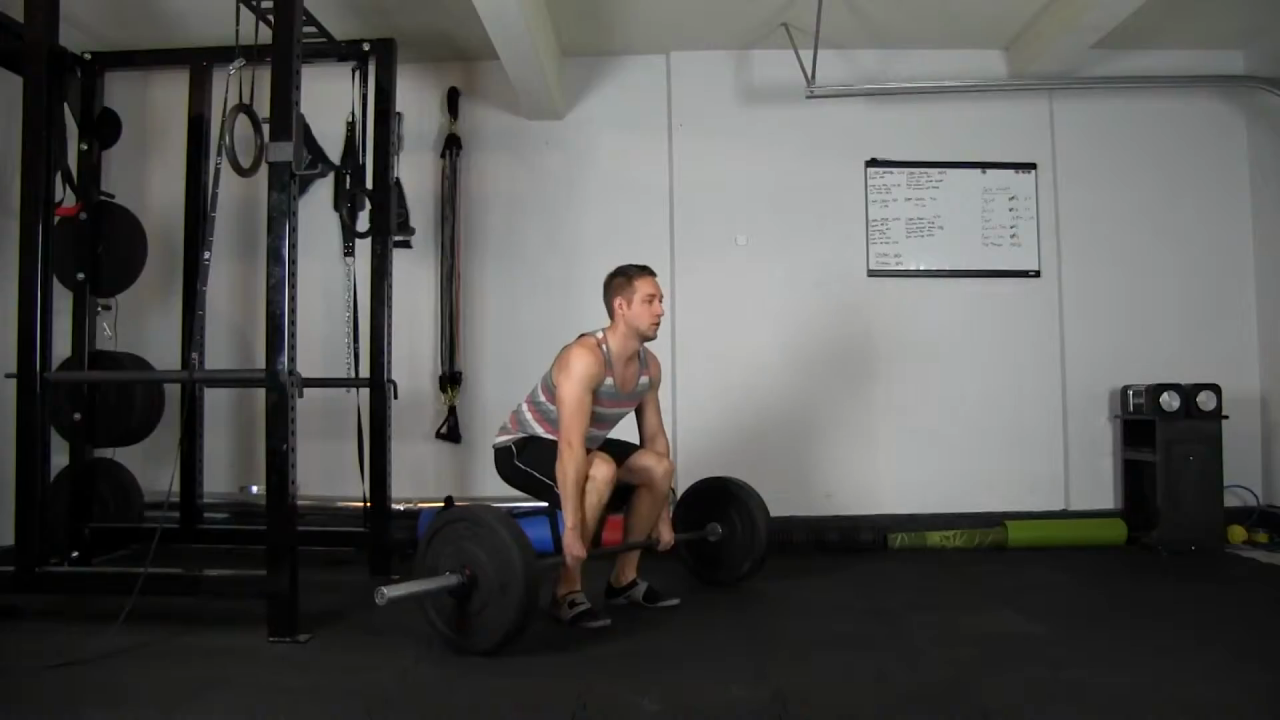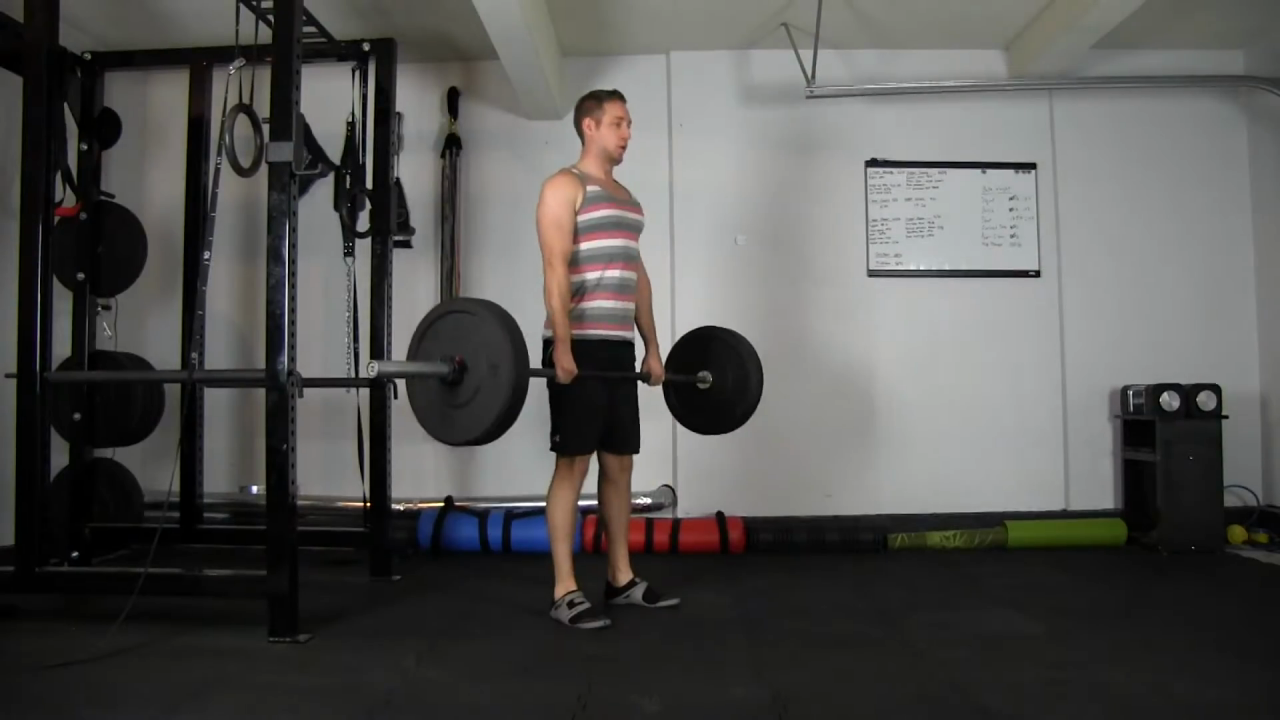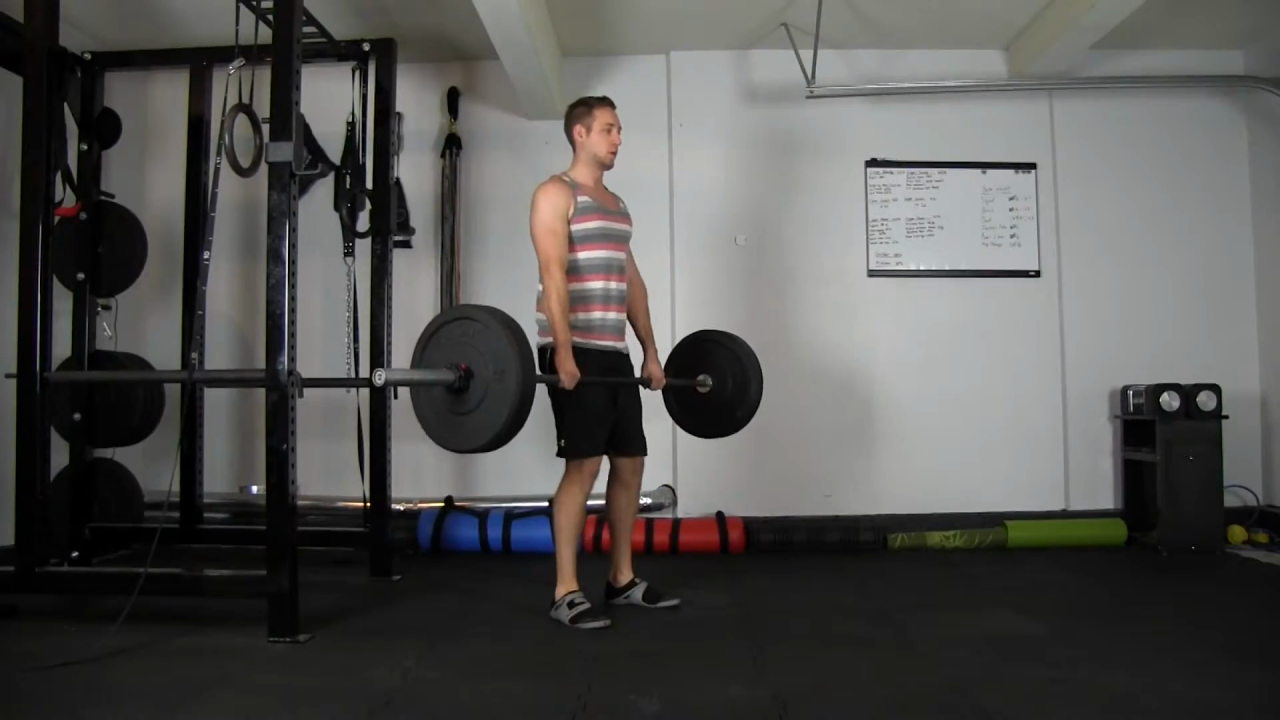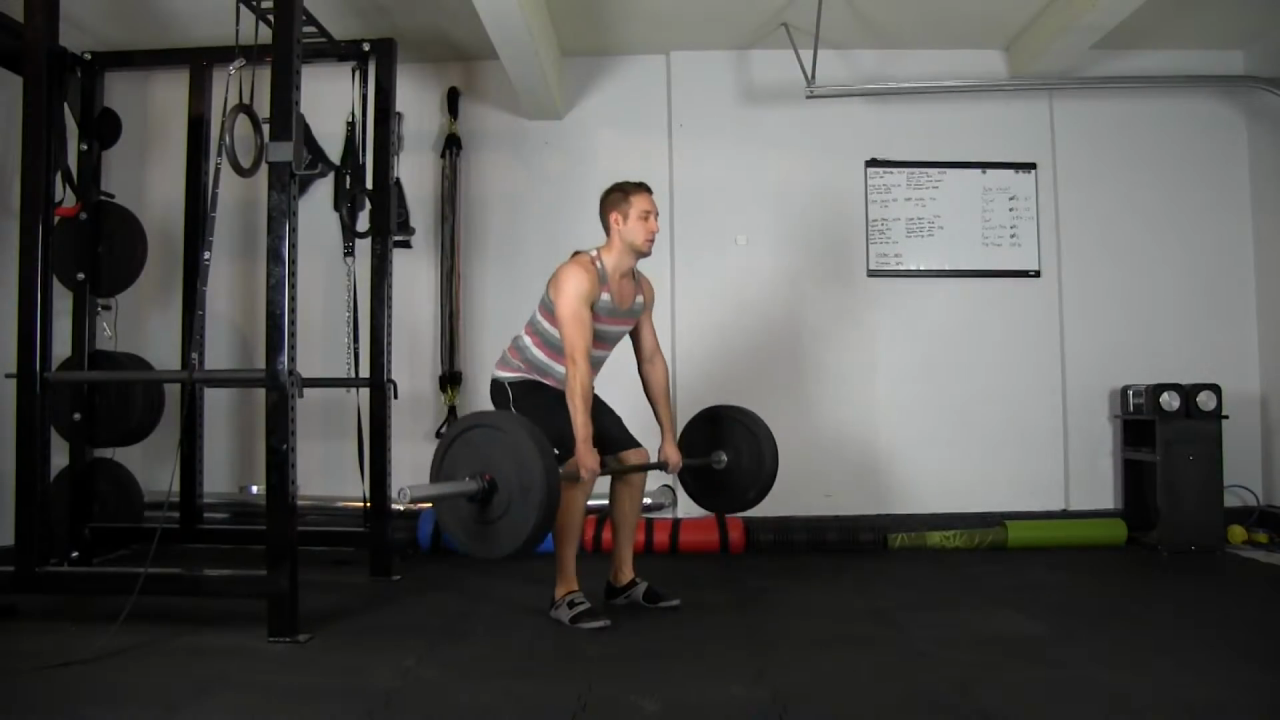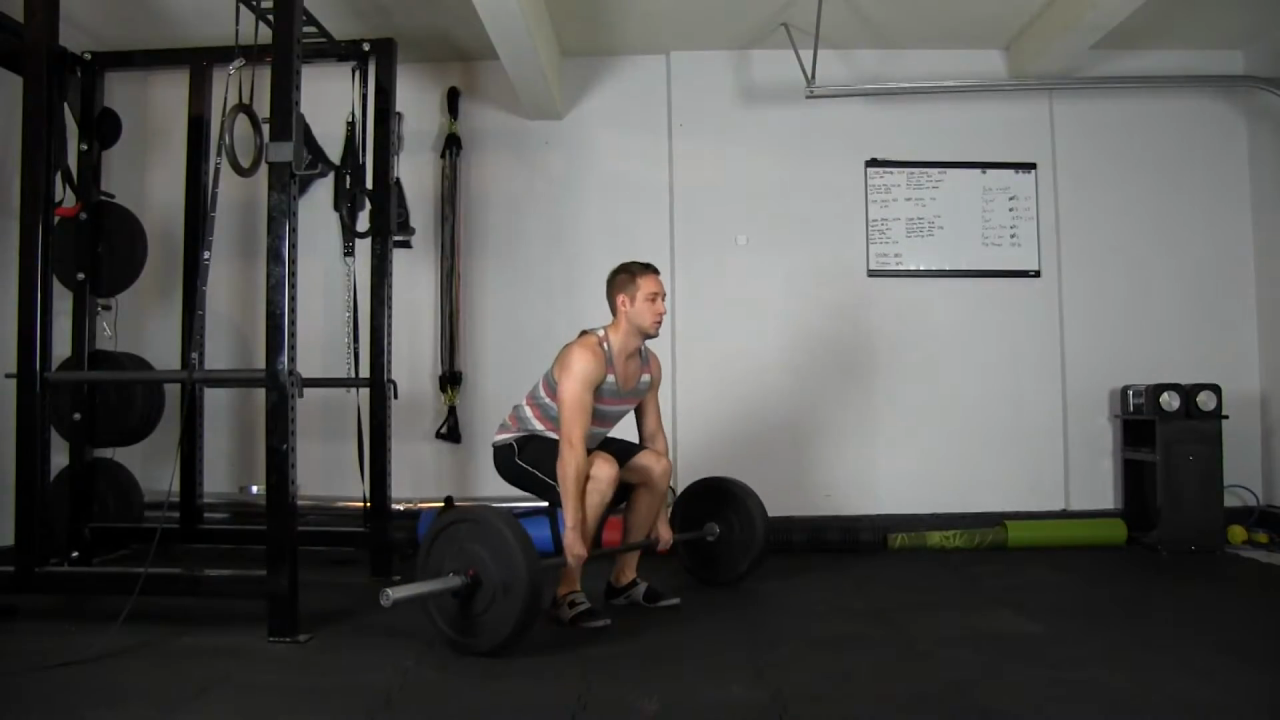
dt=1s
person 1, frame 1
left shoulder: (649, 365)
right shoulder: (584, 358)
left elbow: (654, 437)
right elbow: (570, 448)
left wrist: (663, 517)
right wrist: (572, 530)
left hip: (579, 446)
right hip: (523, 446)
left knee: (659, 469)
right knee: (601, 471)
left ankle: (624, 578)
right ankle: (568, 592)
person 1, frame 2
left shoulder: (625, 196)
right shoulder: (565, 186)
right elbow: (555, 268)
left wrist: (652, 348)
right wrist: (562, 345)
left hip: (617, 347)
right hip: (576, 345)
left knee: (619, 464)
right knee: (573, 464)
left ankle: (621, 578)
right ankle: (565, 592)
person 1, frame 3
left shoulder: (615, 204)
right shoulder: (555, 193)
left elbow: (632, 281)
right elbow: (553, 276)
left wrist: (650, 352)
right wrist: (563, 351)
left hip: (615, 353)
right hip: (575, 353)
left knee: (629, 463)
right knee: (583, 465)
left ankle: (622, 579)
right ankle: (565, 593)
person 1, frame 4
left shoulder: (641, 287)
right shoulder: (579, 275)
left elbow: (651, 360)
right elbow: (577, 361)
left wrist: (668, 436)
right wrist: (582, 442)
left hip: (568, 388)
right hip: (523, 383)
left knee: (633, 461)
right knee: (582, 467)
left ankle: (622, 578)
right ankle: (565, 593)
person 1, frame 5
left shoulder: (649, 364)
right shoulder: (586, 356)
left elbow: (653, 436)
right elbow: (571, 448)
left wrist: (660, 517)
right wrist: (572, 529)
left hip: (576, 444)
right hip: (521, 444)
left knee: (657, 467)
right knee: (603, 470)
left ankle: (624, 580)
right ankle: (568, 593)
